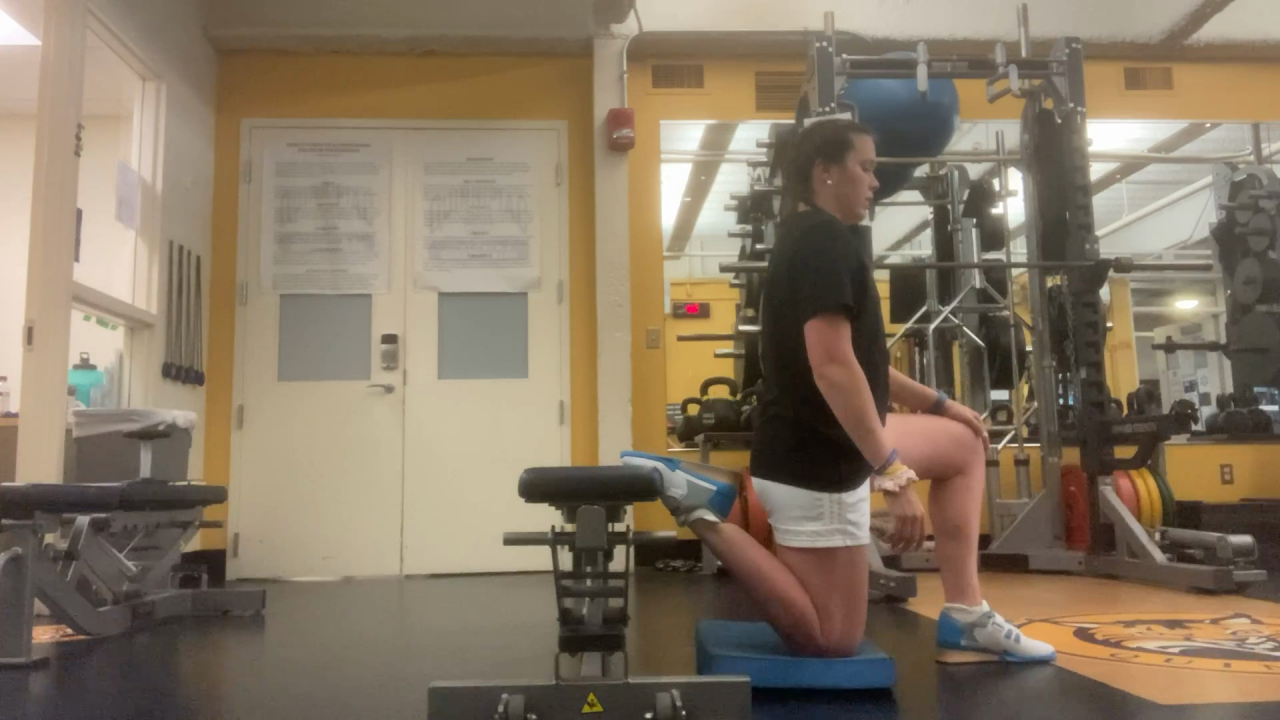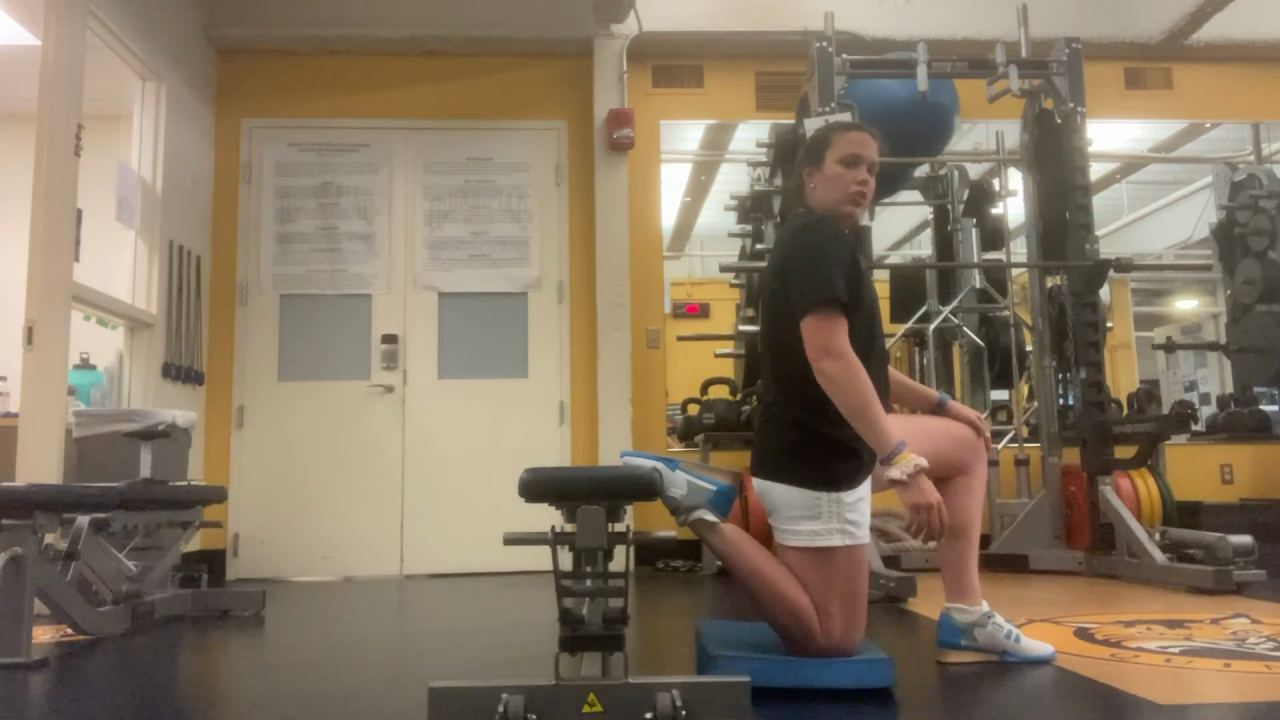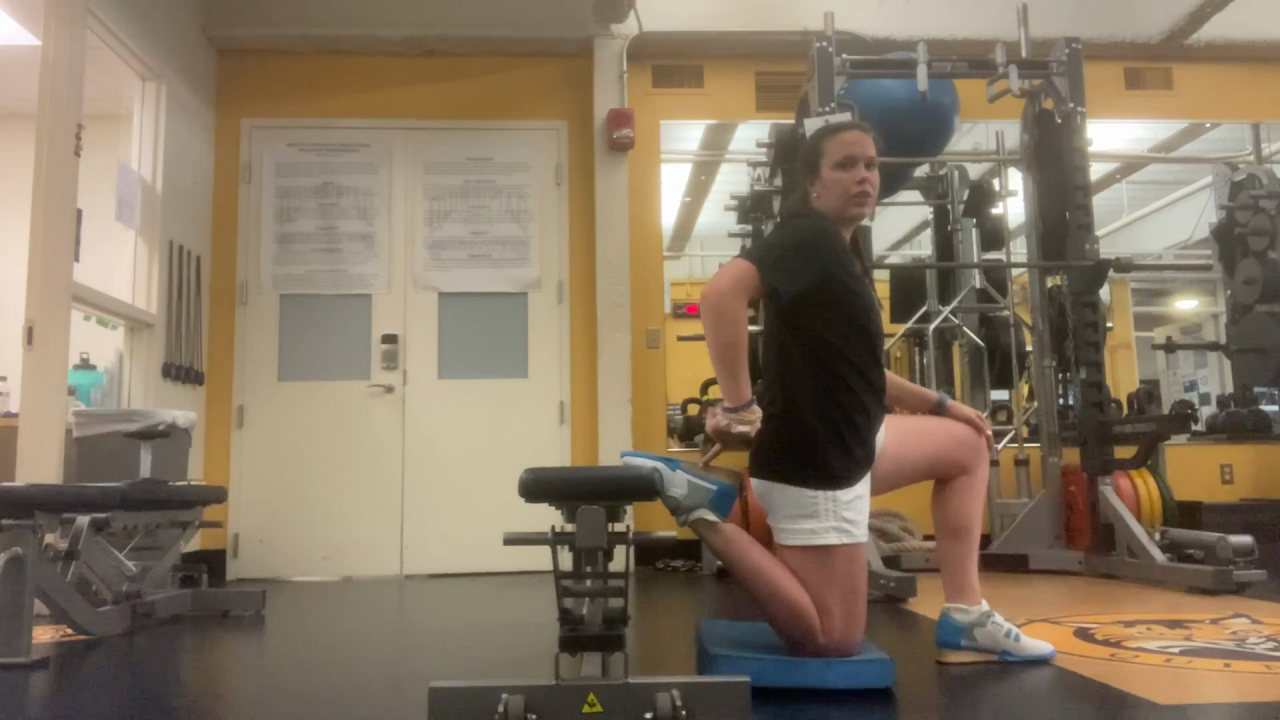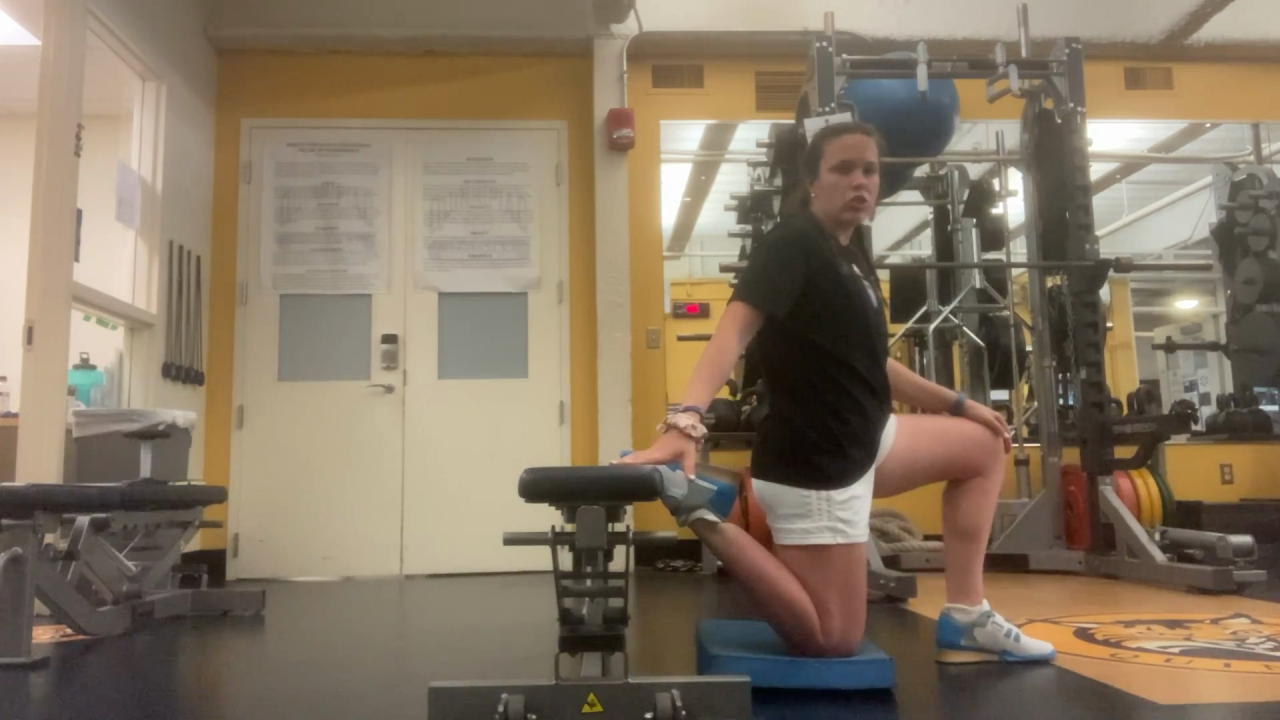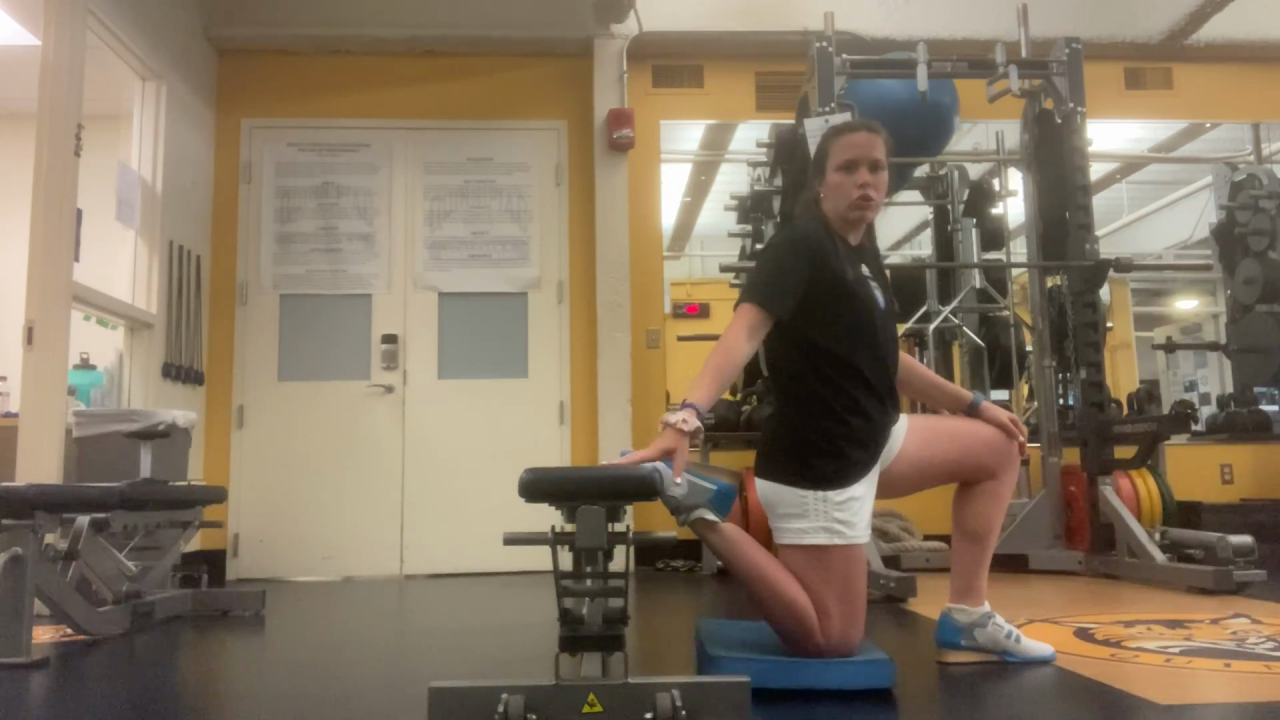
dt=1s
person 1, frame 1
left shoulder: (808, 238)
right shoulder: (827, 241)
right elbow: (833, 368)
left wrist: (938, 402)
right wrist: (895, 476)
left hip: (824, 441)
right hip: (812, 461)
left knee: (964, 443)
right knee: (832, 640)
left ankle: (965, 615)
right ankle: (707, 516)
person 1, frame 2
left shoulder: (821, 241)
right shoulder: (819, 239)
left elbow: (858, 358)
right elbow: (831, 362)
left wrist: (941, 404)
right wrist: (905, 465)
left hip: (832, 442)
right hip: (812, 460)
left knee: (965, 444)
right knee: (831, 640)
left ankle: (965, 616)
right ankle: (706, 515)
person 1, frame 3
left shoulder: (841, 251)
right shoulder: (810, 237)
right elbow: (721, 292)
left wrist: (940, 405)
right wrist: (739, 408)
left hip: (845, 442)
right hip: (809, 460)
left knee: (967, 444)
right knee: (833, 639)
left ankle: (964, 616)
right ankle: (706, 513)
person 1, frame 4
left shoulder: (851, 254)
right shoulder: (793, 244)
right elbow: (734, 328)
left wrist: (958, 403)
right wrist: (687, 420)
left hip: (860, 441)
right hip: (810, 461)
left knee: (983, 445)
right knee: (832, 640)
left ankle: (965, 617)
right ankle: (706, 518)
person 1, frame 5
left shoulder: (863, 251)
right shoulder: (800, 247)
left elbow: (881, 358)
right elbow: (743, 334)
left wrist: (974, 404)
right wrist: (684, 419)
left hip: (869, 441)
right hip: (814, 462)
left knee: (998, 449)
right knee: (832, 641)
left ankle: (967, 617)
right ankle: (705, 518)
